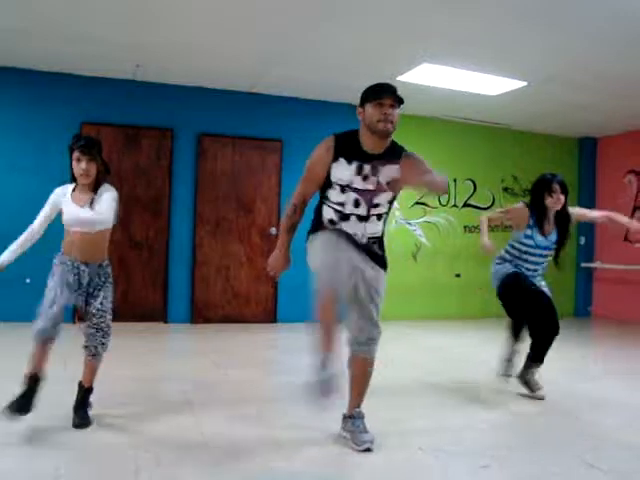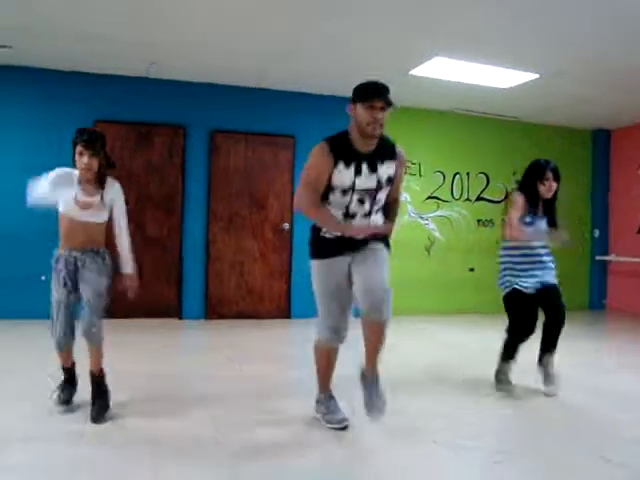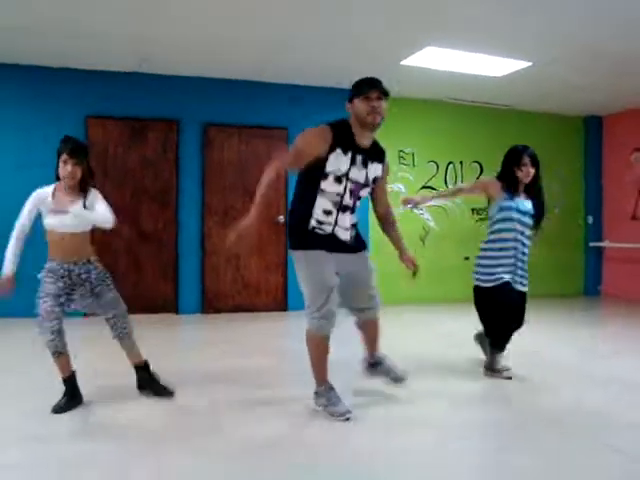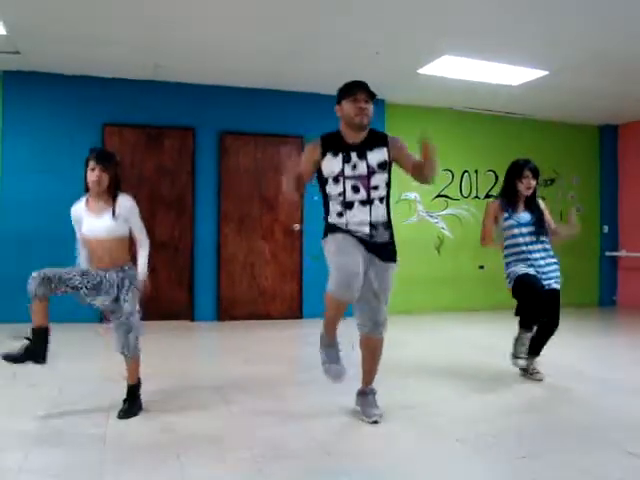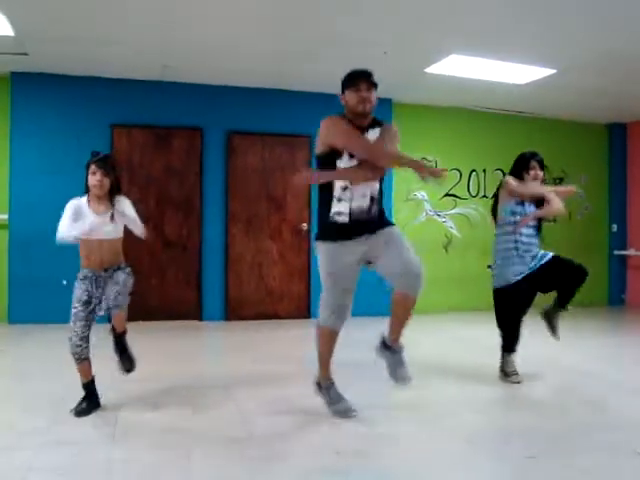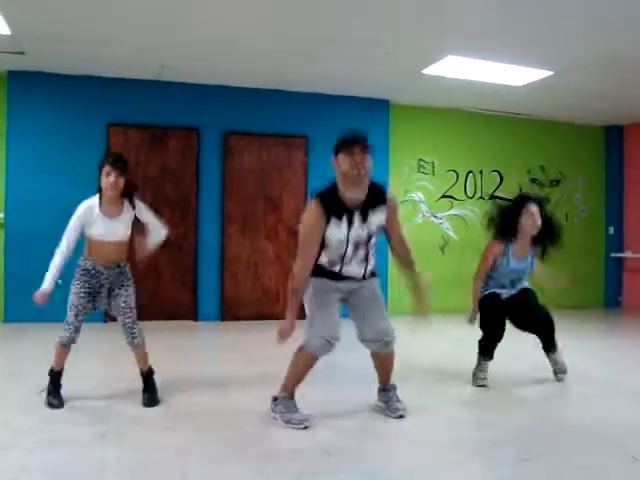
dt=0.5s
person 1, frame 1
left shoulder: (405, 160)
right shoulder: (331, 149)
left elbow: (440, 183)
right elbow: (299, 200)
left wrist: (401, 178)
right wrist: (282, 247)
left hip: (370, 258)
right hip: (328, 244)
left knee: (366, 339)
right knee: (340, 269)
left ankle: (353, 417)
right ankle: (326, 360)
person 1, frame 2
left shoulder: (395, 155)
right shoulder: (327, 152)
right elbow: (302, 202)
left wrist: (384, 231)
right wrist: (347, 228)
left hip: (370, 246)
right hip: (330, 249)
left knee: (376, 297)
right knee: (332, 328)
left ankle: (370, 374)
right ankle: (324, 398)
person 1, frame 3
left shoulder: (379, 159)
right shoulder: (326, 136)
left elbow: (382, 209)
right elbow: (278, 168)
left wrist: (402, 250)
right wrist: (254, 215)
left hip: (349, 242)
right hip: (310, 241)
left knee: (367, 303)
right knee: (322, 314)
left ankle: (374, 360)
right ankle: (322, 390)
person 1, frame 4
left shoulder: (389, 144)
right shoulder: (320, 148)
left elbow: (425, 177)
right elbow: (294, 190)
left wrist: (429, 159)
right wrist: (290, 178)
left hip: (381, 246)
right hip: (342, 238)
left knee: (374, 321)
right knee: (346, 283)
left ankle: (366, 392)
right ankle: (328, 340)
person 1, frame 5
left shoulder: (384, 131)
right shoulder: (332, 125)
left elbow: (377, 163)
right elbow: (360, 146)
left wrist: (331, 174)
right wrist: (413, 164)
left hip: (377, 228)
right hip: (336, 236)
left knee: (411, 275)
right knee: (334, 309)
left ankle: (391, 344)
right ankle: (325, 382)
person 1, frame 6
left shoulder: (384, 201)
right shoulder: (320, 208)
left elbow: (398, 246)
right elbow: (303, 264)
left wrist: (414, 279)
right wrist: (290, 316)
left hip: (363, 281)
right hip: (325, 279)
left knee: (382, 335)
right knee: (323, 337)
left ankle: (386, 392)
right ankle: (283, 399)
person 2, frame 1
left shoulder: (108, 193)
right shoulder: (62, 194)
left elbow: (102, 219)
right elbow: (35, 230)
left wrist: (70, 211)
left hip: (99, 272)
right hip: (67, 267)
left knee: (98, 336)
right knee: (48, 323)
left ankle: (82, 401)
right ankle: (31, 389)
person 2, frame 2
left shoulder: (112, 188)
right shoulder: (63, 177)
left elbow: (121, 230)
right elbow: (35, 192)
left wrist: (129, 269)
right wrist: (72, 199)
left hip: (96, 259)
right hip: (65, 259)
left knee: (90, 320)
right knee: (61, 327)
left ankle: (99, 388)
right ankle: (68, 378)
person 2, frame 3
left shoulder: (91, 196)
right shoulder: (41, 195)
left elbow: (109, 221)
left wrist: (70, 210)
left hip: (88, 269)
right hip: (55, 271)
left knee: (120, 322)
right knee: (51, 331)
left ankle: (144, 377)
right ankle: (71, 391)
person 2, frame 4
left shoulder: (125, 203)
right shoulder: (78, 209)
left elbow: (142, 240)
right elbow: (83, 246)
left wrist: (142, 273)
right wrist: (86, 272)
left hip: (123, 276)
right hip: (90, 274)
left knee: (129, 334)
right knee: (38, 280)
left ankle: (133, 395)
right ankle: (37, 346)
person 2, frame 5
left shoulder: (121, 202)
right shoulder: (76, 205)
left elbow: (140, 231)
right elbow: (62, 235)
left wrist: (123, 215)
right wrist: (89, 224)
left hip: (118, 272)
right hip: (87, 277)
left knee: (117, 302)
right knee: (77, 340)
left ankle: (120, 341)
right ankle: (90, 394)
person 2, frame 6
left shoulder: (133, 205)
right shoulder: (87, 207)
left elbow: (161, 229)
right elbow: (64, 248)
left wrist: (149, 243)
right wrist: (46, 285)
left hip: (119, 272)
right hip: (88, 270)
left knee: (132, 327)
right knee: (71, 326)
left ankle: (148, 382)
right ankle: (54, 384)
person 3, frame 1
left shoulder: (566, 215)
right shoulder: (524, 213)
left elbow: (601, 215)
right elbow: (487, 218)
right wrist: (485, 238)
left hip: (535, 281)
right hip: (509, 272)
left knee: (549, 327)
right knee: (526, 294)
left ankle: (529, 372)
right ankle: (513, 345)
person 3, frame 2
left shoulder: (547, 207)
right shoulder: (519, 200)
right elbow: (510, 233)
right wrist: (544, 235)
left hip: (541, 273)
right hip: (515, 275)
left knee: (556, 313)
right knee: (522, 324)
left ankle: (547, 363)
right ankle: (503, 367)
person 3, frame 3
left shoulder: (534, 196)
right shoulder: (496, 187)
right elbow: (456, 191)
right wrist: (422, 198)
left hip: (517, 268)
right hip: (493, 266)
left knee: (514, 319)
right knee: (498, 312)
left ankle: (487, 337)
right ankle: (493, 358)
person 3, frame 4
left shoulder: (538, 205)
right shoulder: (497, 206)
left elbow: (555, 233)
right elbow: (485, 241)
left wrist: (570, 228)
right wrist: (494, 232)
left hip: (548, 271)
right hip: (521, 270)
left knee: (550, 323)
right knee: (535, 293)
left ankle: (529, 360)
right ankle: (524, 335)
person 3, frame 5
left shoulder: (544, 192)
right shoulder: (509, 186)
left elbow: (557, 207)
right elbow: (521, 191)
left wrist: (537, 213)
right wrist: (559, 190)
left hip: (536, 259)
right hip: (509, 267)
left knee: (577, 273)
right knee: (510, 316)
left ankle: (553, 313)
right ankle: (507, 361)
person 3, frame 6
left shoulder: (537, 243)
right shoulder: (500, 244)
right elbow: (480, 275)
right wrist: (475, 307)
left hip: (519, 290)
right hip: (493, 291)
left knee: (543, 321)
right knee: (494, 327)
left ankle: (553, 354)
right ankle: (482, 366)
